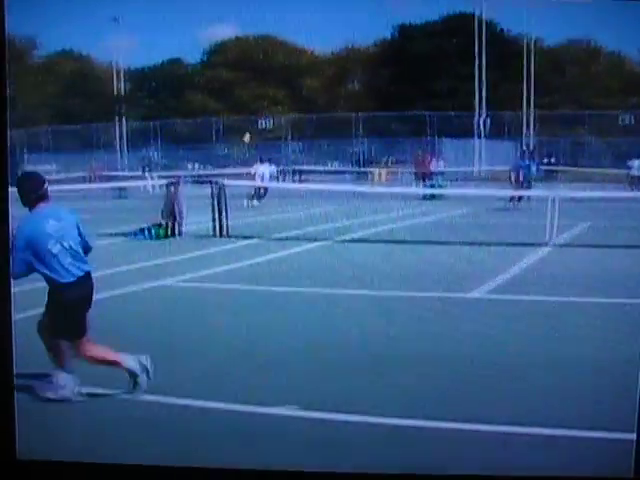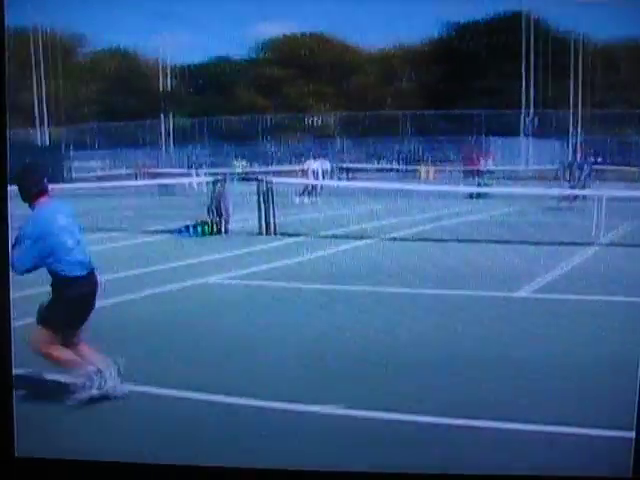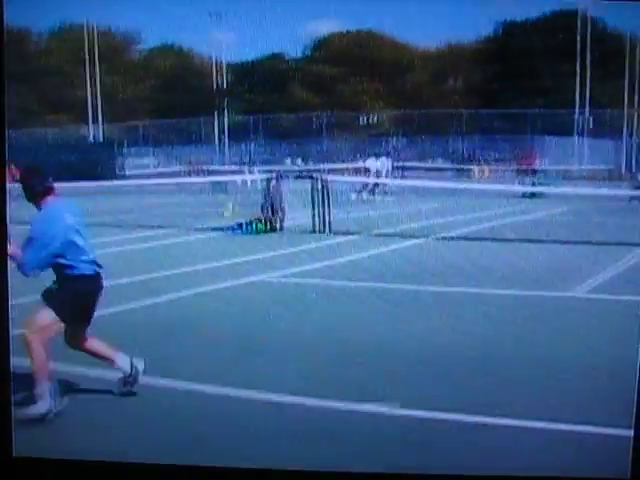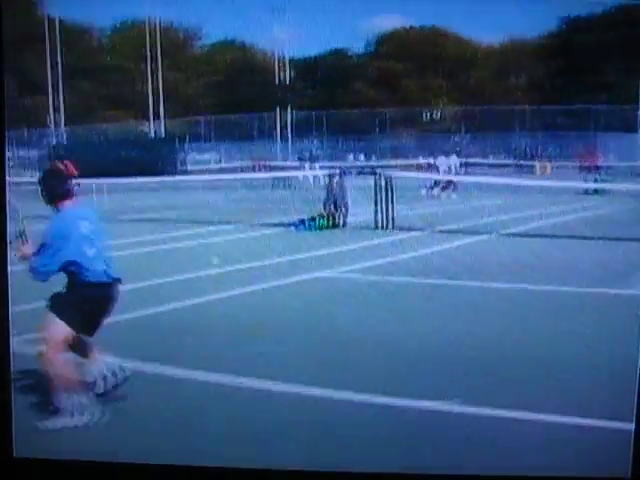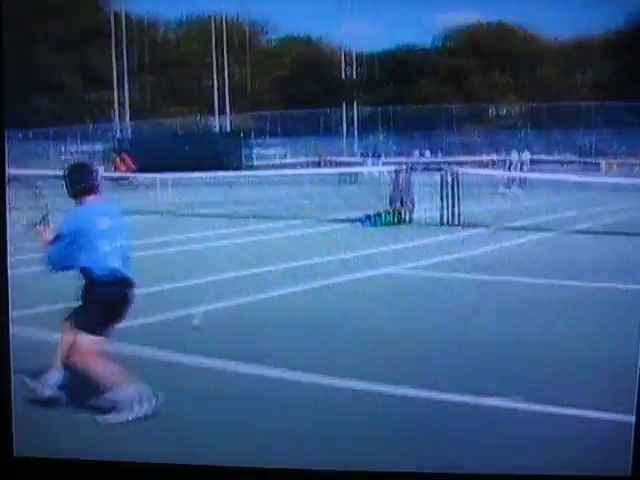
dt=0.1s
person 1, frame 1
left shoulder: (24, 229)
right shoulder: (66, 214)
left elbow: (16, 271)
right elbow: (86, 247)
left hip: (66, 292)
right hip: (84, 283)
left knee: (83, 348)
right knee: (46, 329)
left ankle: (134, 363)
right ankle: (64, 383)
person 1, frame 2
left shoulder: (36, 222)
right shoulder: (63, 209)
left elbow: (20, 265)
left wrist: (15, 249)
right wrist: (23, 243)
left hip: (72, 287)
right hip: (84, 281)
left knee: (42, 344)
right knee: (69, 340)
left ankle: (95, 376)
right ankle: (107, 376)
person 1, frame 3
left shoulder: (44, 221)
right shoulder: (66, 208)
left elbow: (29, 266)
left wrist: (13, 252)
right wrist: (23, 250)
left hip: (78, 285)
right hip: (87, 279)
left knee: (33, 334)
right knee: (75, 338)
left ankle: (46, 398)
right ankle: (128, 365)
person 1, frame 4
left shoulder: (60, 224)
right shoulder: (88, 214)
left elbow: (40, 271)
left wrist: (29, 255)
right wrist: (41, 252)
left hip: (89, 291)
right hip: (103, 288)
left knee: (51, 346)
right knee: (65, 335)
left ankle: (77, 409)
right ankle: (106, 370)
person 1, frame 5
left shoulder: (77, 218)
right shoulder: (112, 211)
left elbow: (54, 260)
left wrist: (48, 241)
right wrist: (58, 240)
left hip: (104, 290)
right hip: (119, 288)
left knee: (84, 356)
right knee: (72, 328)
left ankle: (137, 399)
right ankle: (52, 382)
